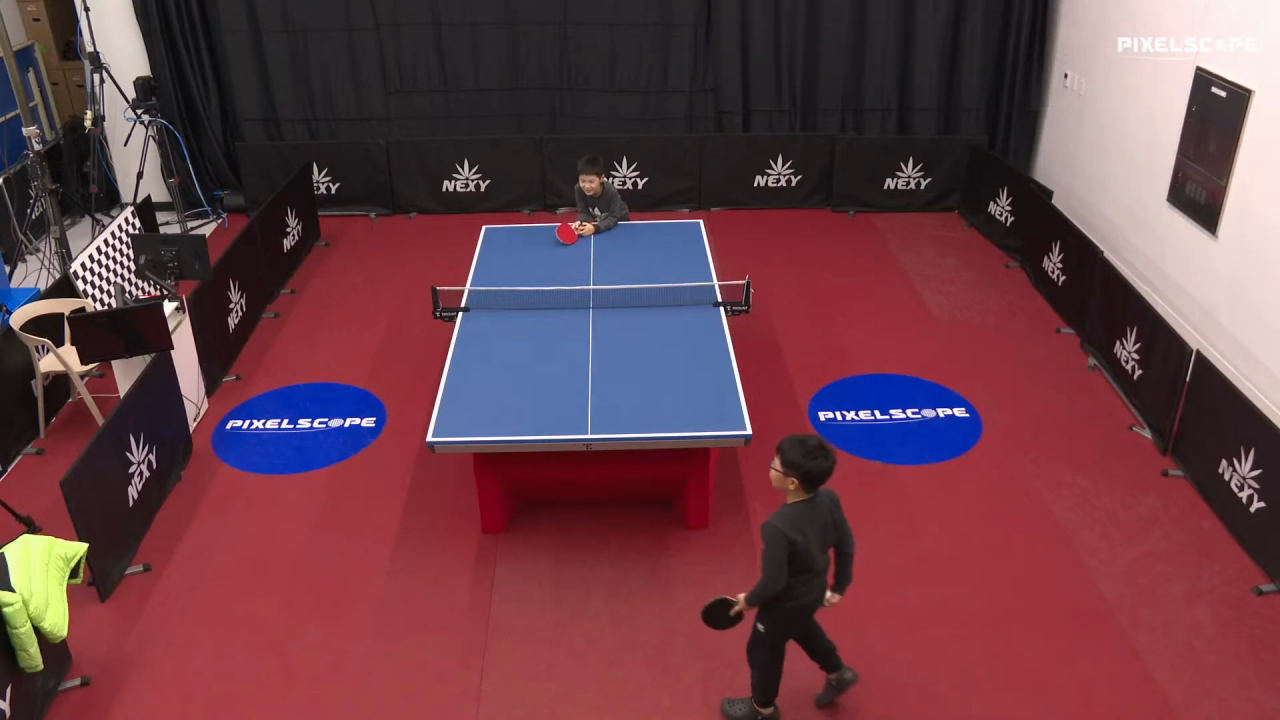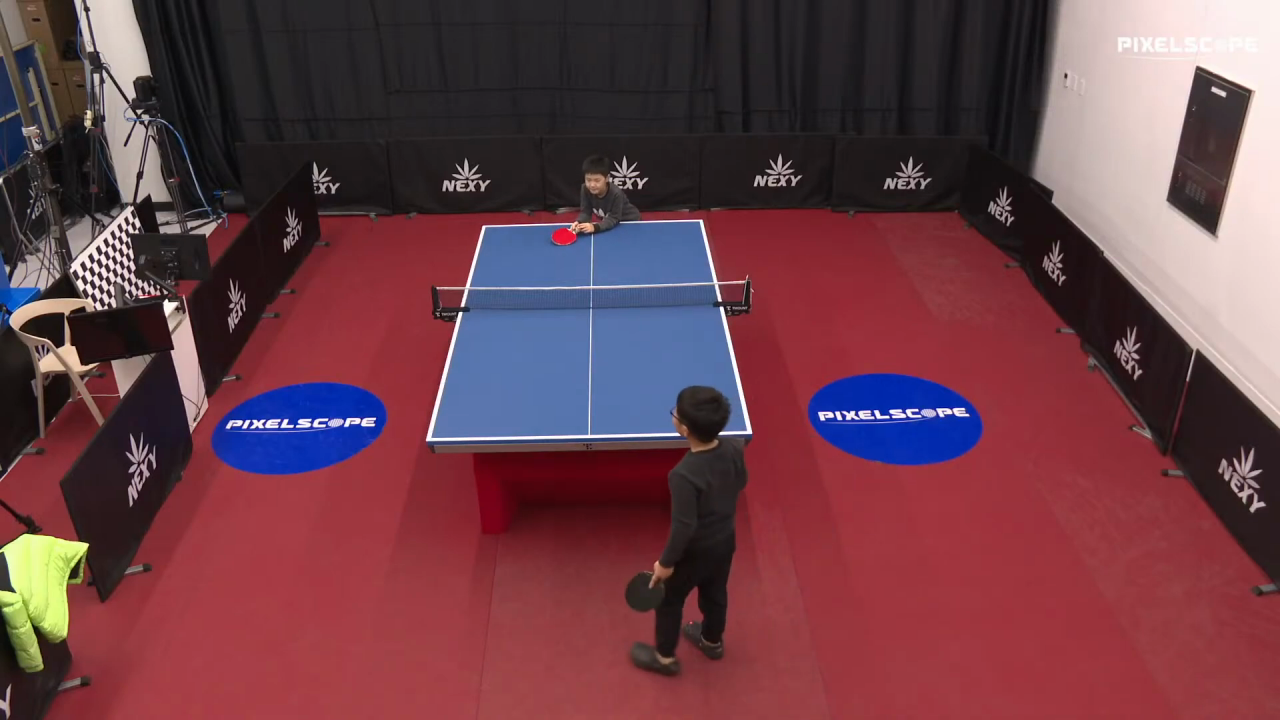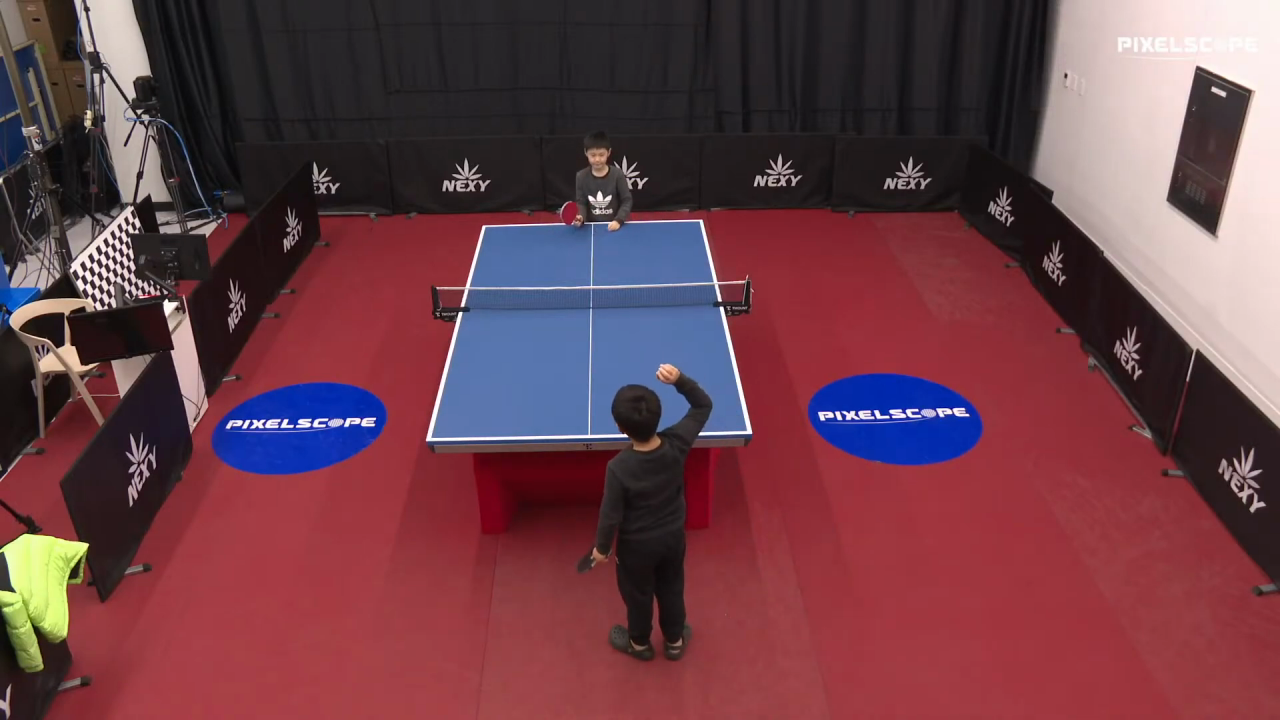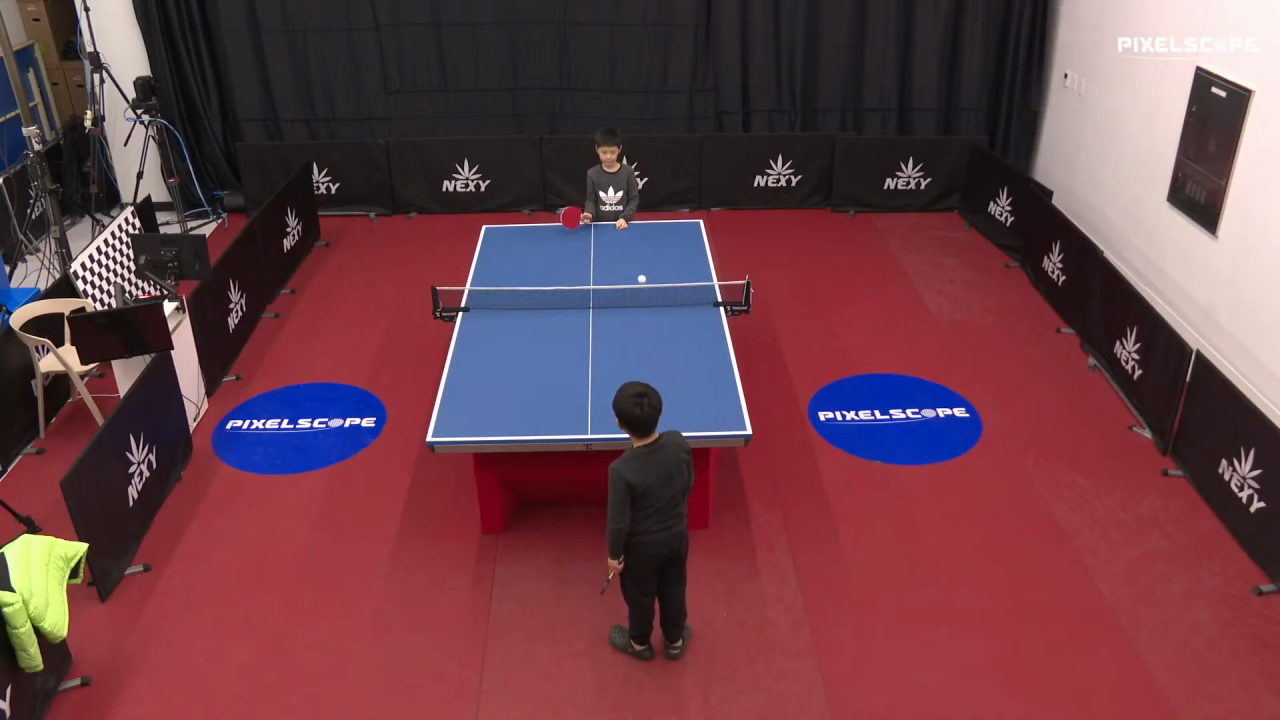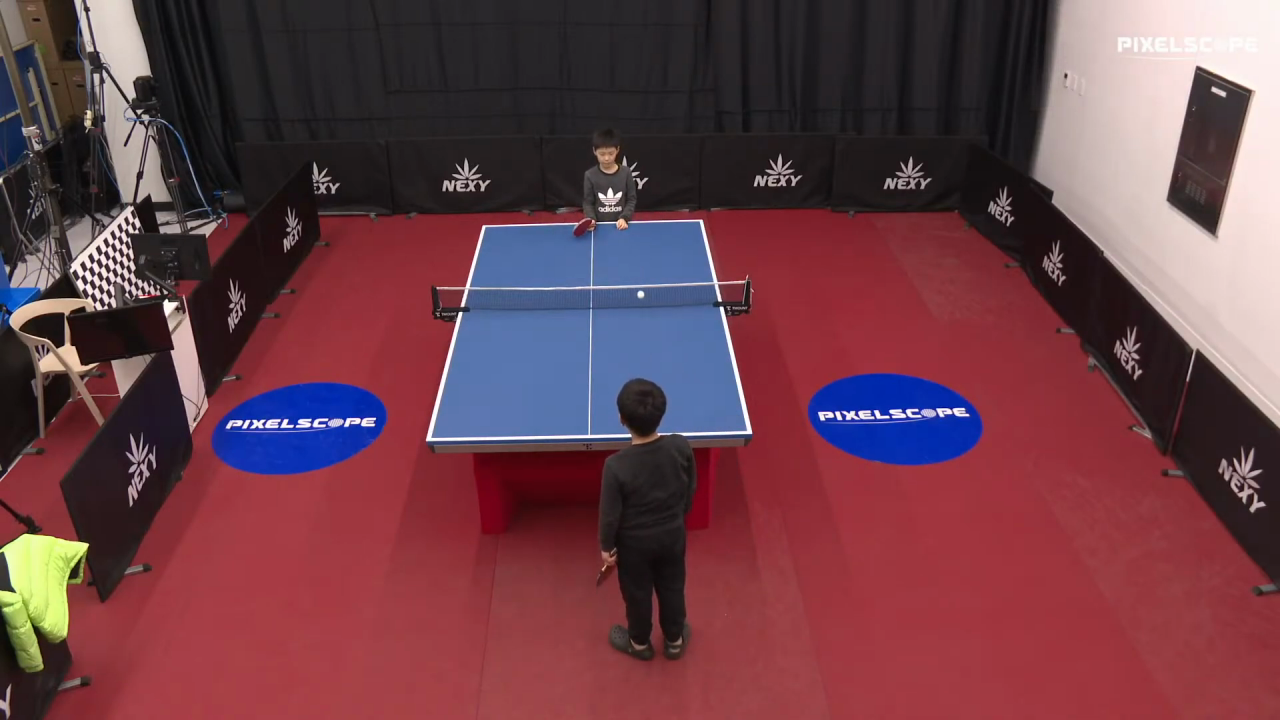
dt=1s
person 1, frame 1
left shoulder: (779, 528)
right shoulder: (828, 500)
left elbow: (774, 582)
right elbow: (846, 545)
left wrist: (749, 600)
right wrist: (839, 585)
left hip: (786, 604)
right hip: (814, 591)
left knee: (762, 652)
right knee: (803, 631)
right ankle: (838, 673)
person 1, frame 2
left shoulder: (684, 475)
right shoulder: (733, 449)
left elbow: (684, 526)
right elbow: (740, 482)
left wrist: (666, 562)
left hip: (696, 550)
right hip: (725, 540)
left knee: (668, 597)
right knee: (715, 592)
left ankle: (664, 656)
right ankle: (712, 640)
person 1, frame 3
left shoulder: (619, 468)
right shoulder: (677, 444)
left elbow: (611, 516)
right elbow: (704, 405)
left wrist: (601, 547)
right wrist: (679, 380)
left hip: (637, 545)
right hip: (674, 536)
left knee: (638, 595)
right knee: (671, 589)
left ankle: (640, 643)
right ankle: (675, 640)
person 1, frame 4
left shoulder: (622, 469)
right shoulder: (678, 443)
left elbow: (618, 520)
left wrist: (614, 553)
left hip: (641, 546)
right hip: (677, 535)
left knee: (640, 596)
right knee: (673, 590)
left ankle: (640, 643)
right ankle: (675, 640)
person 1, frame 5
left shoulder: (616, 466)
right shoulder: (681, 447)
left elbow: (610, 514)
right elbow: (690, 490)
left wrist: (606, 545)
left hip: (634, 542)
right hip: (672, 534)
left knee: (637, 592)
right knee: (672, 587)
left ankle: (639, 642)
right ankle: (675, 640)
